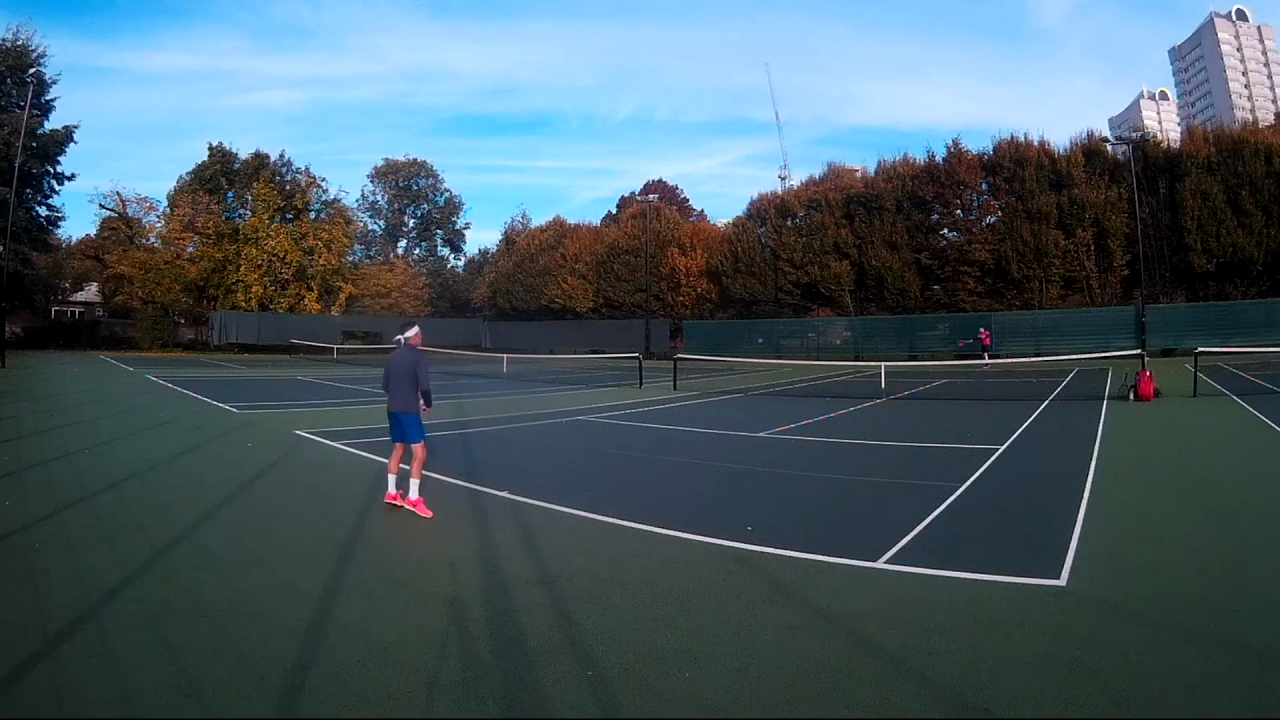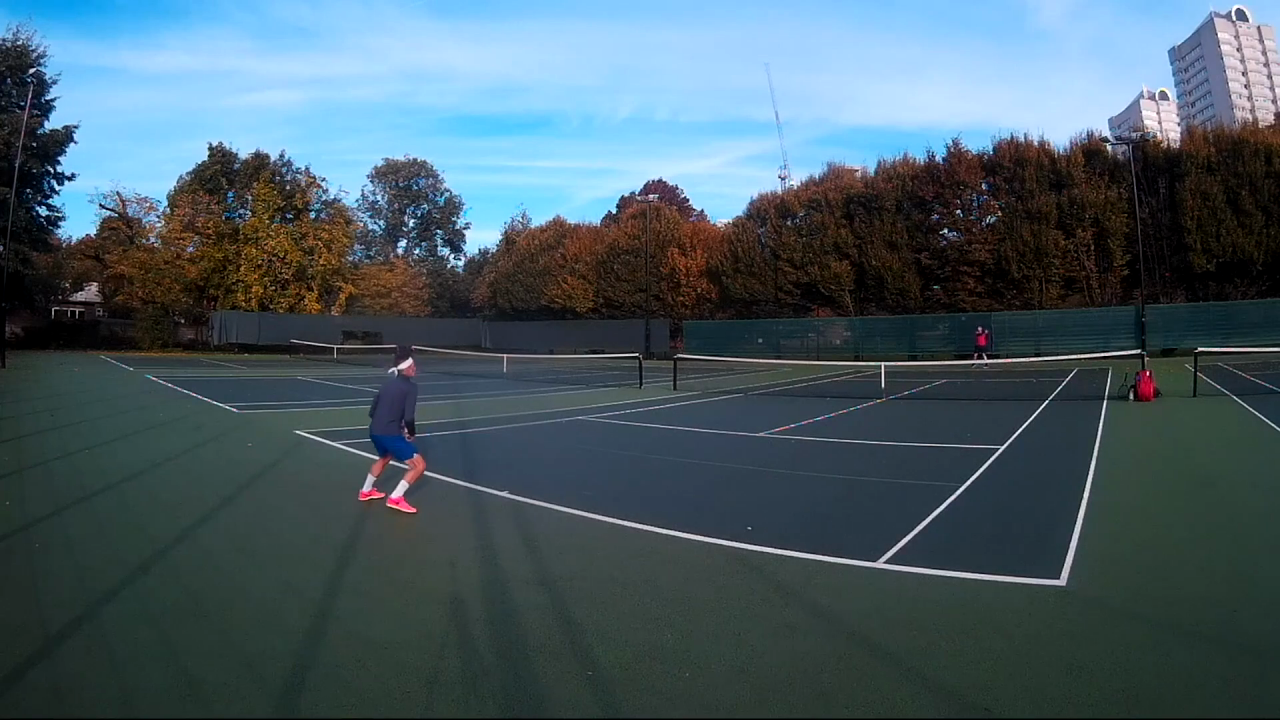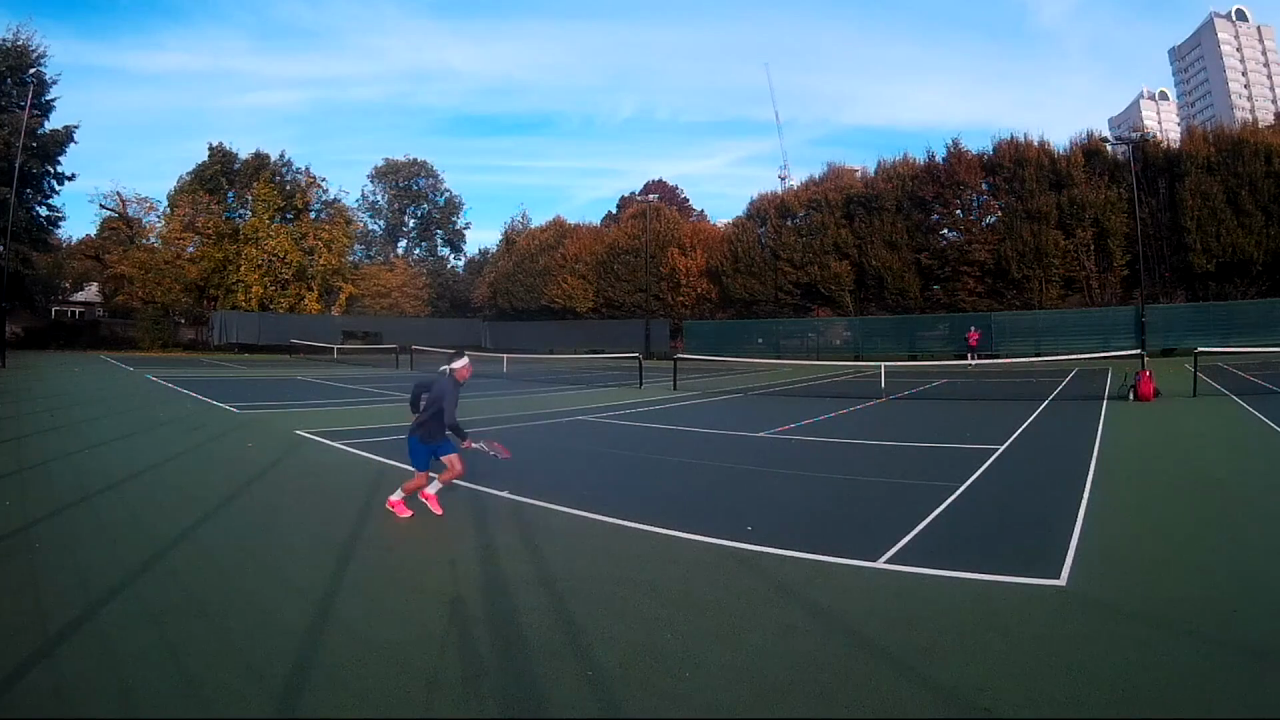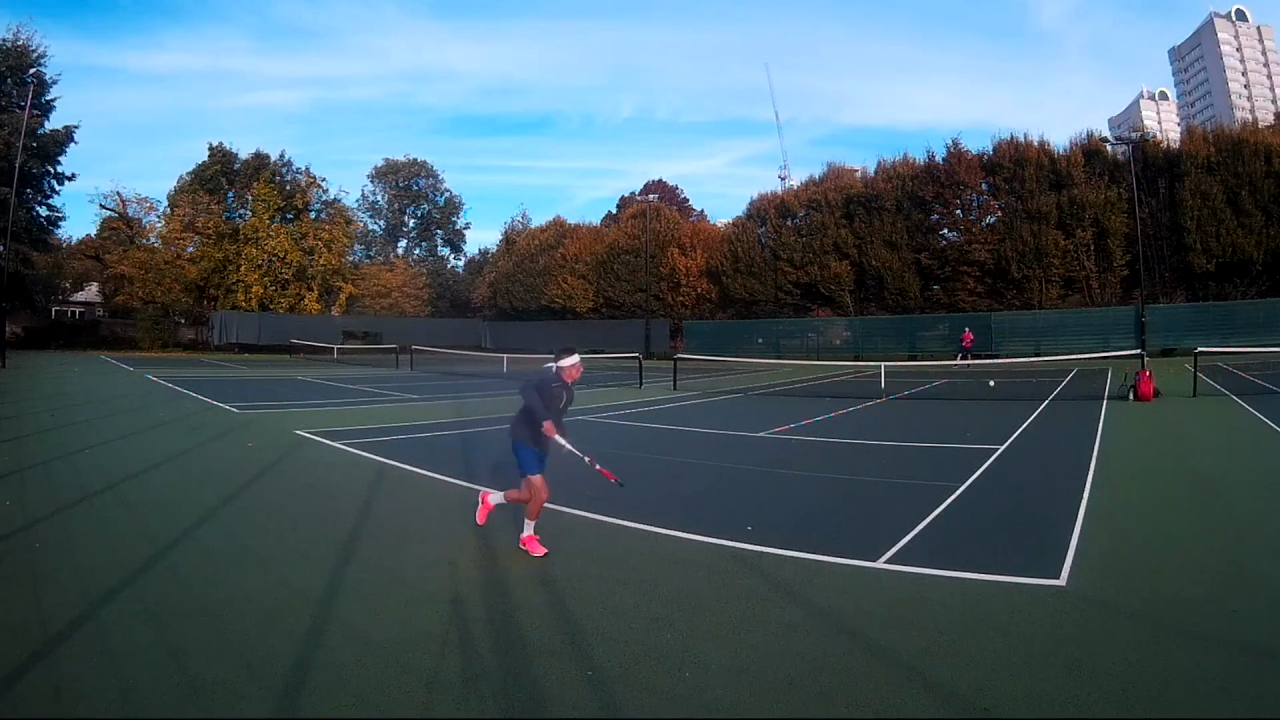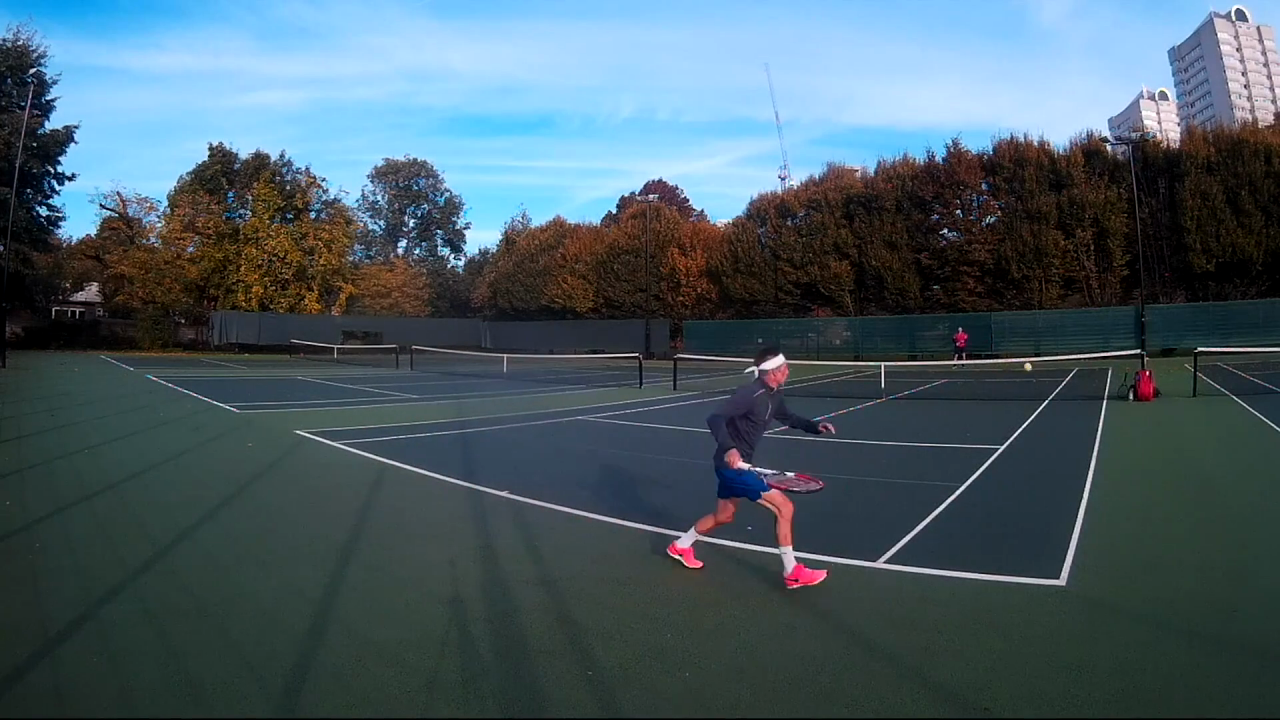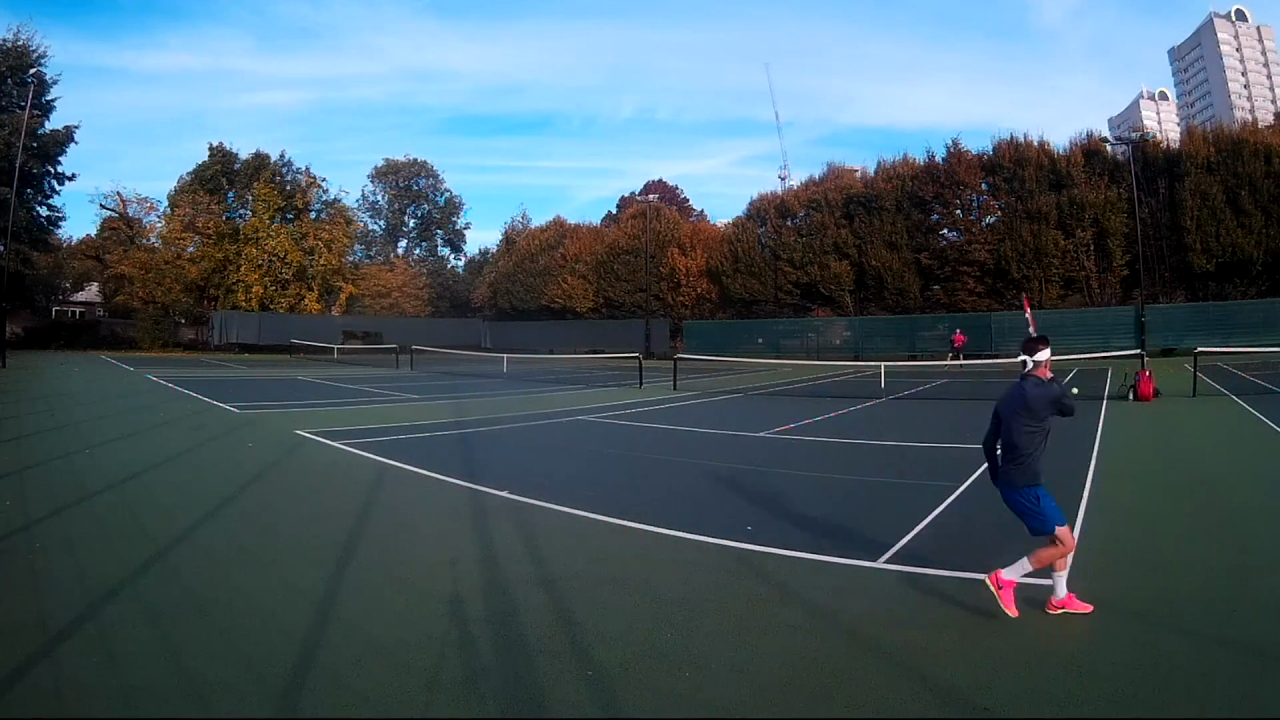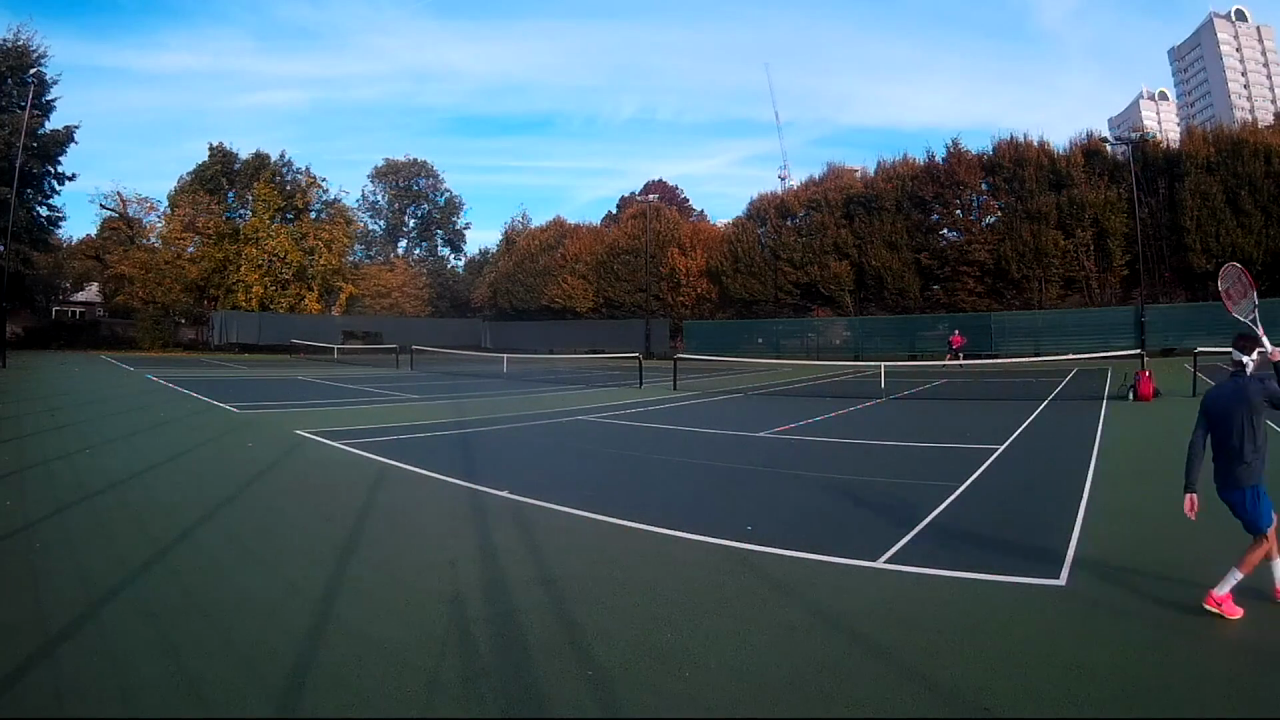
dt=0.4s
person 1, frame 1
left shoulder: (393, 356)
right shoulder: (418, 355)
left elbow: (385, 385)
right elbow: (424, 386)
right wrist: (427, 403)
left hip: (393, 410)
right hip: (408, 412)
left knee: (398, 450)
right knee: (419, 454)
left ankle: (392, 493)
right ankle: (414, 499)
person 1, frame 2
left shoulder: (387, 385)
right shoulder: (410, 387)
left elbow: (372, 412)
right elbow: (409, 416)
right wrist: (411, 432)
left hip: (375, 432)
right hip: (390, 434)
left knee: (385, 459)
right knee: (419, 465)
left ankle: (366, 491)
right ankle: (396, 498)
person 1, frame 3
left shoulder: (443, 381)
right shoulder: (450, 389)
left elbow: (418, 386)
right elbow: (449, 421)
left wrist: (417, 413)
right wrist: (464, 437)
left hip: (436, 436)
right hip: (420, 437)
left knee: (457, 469)
right knee: (421, 481)
left ankle: (429, 494)
right ankle: (394, 501)
person 1, frame 4
left shoulder: (568, 391)
right shoulder: (549, 381)
right elbow: (526, 390)
left wrist: (558, 431)
right wrist: (544, 419)
left hip: (539, 444)
right hip: (524, 442)
left knee: (527, 495)
right knee: (541, 494)
left ankle: (489, 499)
right ankle: (528, 537)
person 1, frame 5
left shoulder: (772, 394)
right shoulder: (749, 394)
left elbow: (790, 418)
right elbow: (714, 419)
left wrist: (817, 427)
right wrist: (728, 448)
left hip: (740, 465)
right hip: (732, 466)
left knee: (724, 515)
right knee: (785, 509)
left ankle: (680, 547)
right ankle: (792, 572)
person 1, frame 6
left shoulder: (1008, 395)
right shoulder: (1047, 393)
left elbow: (989, 444)
right elbow: (1070, 409)
left wrist: (999, 479)
left hip: (1011, 483)
right hip: (1025, 488)
left knee: (1062, 537)
right knee: (1064, 545)
left ankle: (1060, 598)
right ankle: (1004, 578)
person 1, frame 7
left shoulder: (1212, 396)
left elbow: (1196, 444)
left wrist: (1190, 488)
left hip: (1227, 484)
right hip: (1246, 482)
right ankle: (1218, 596)
